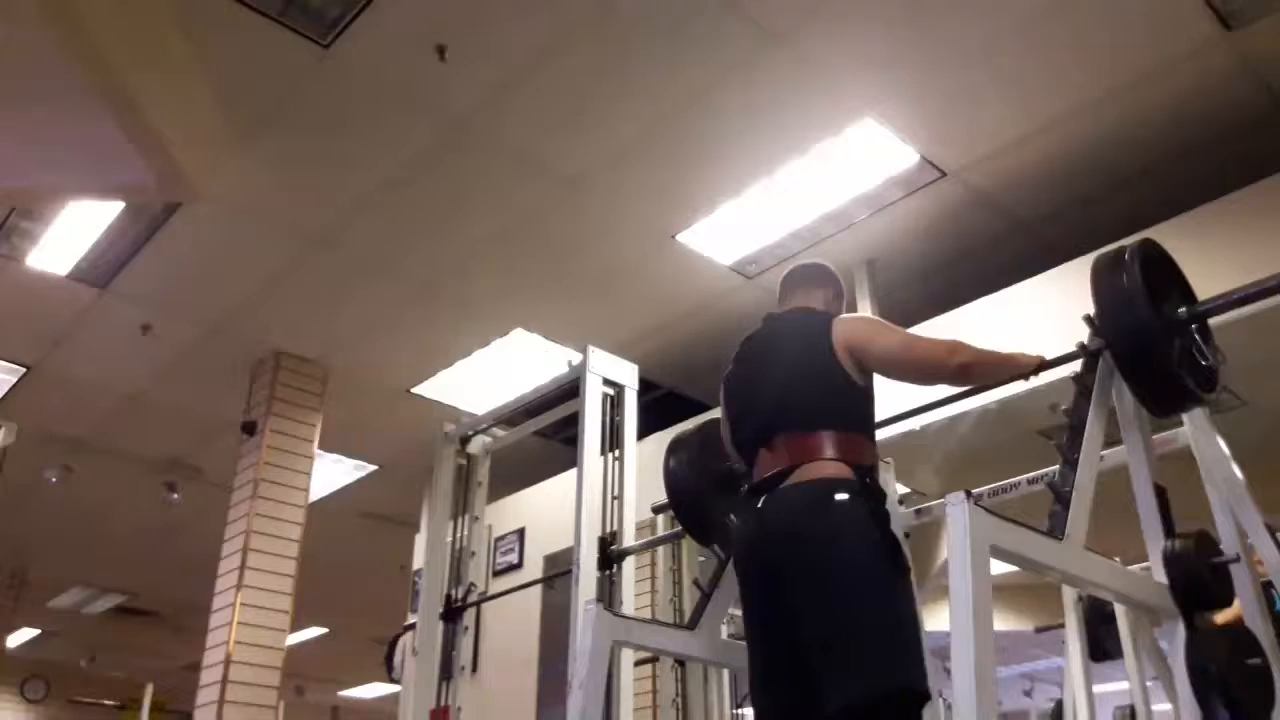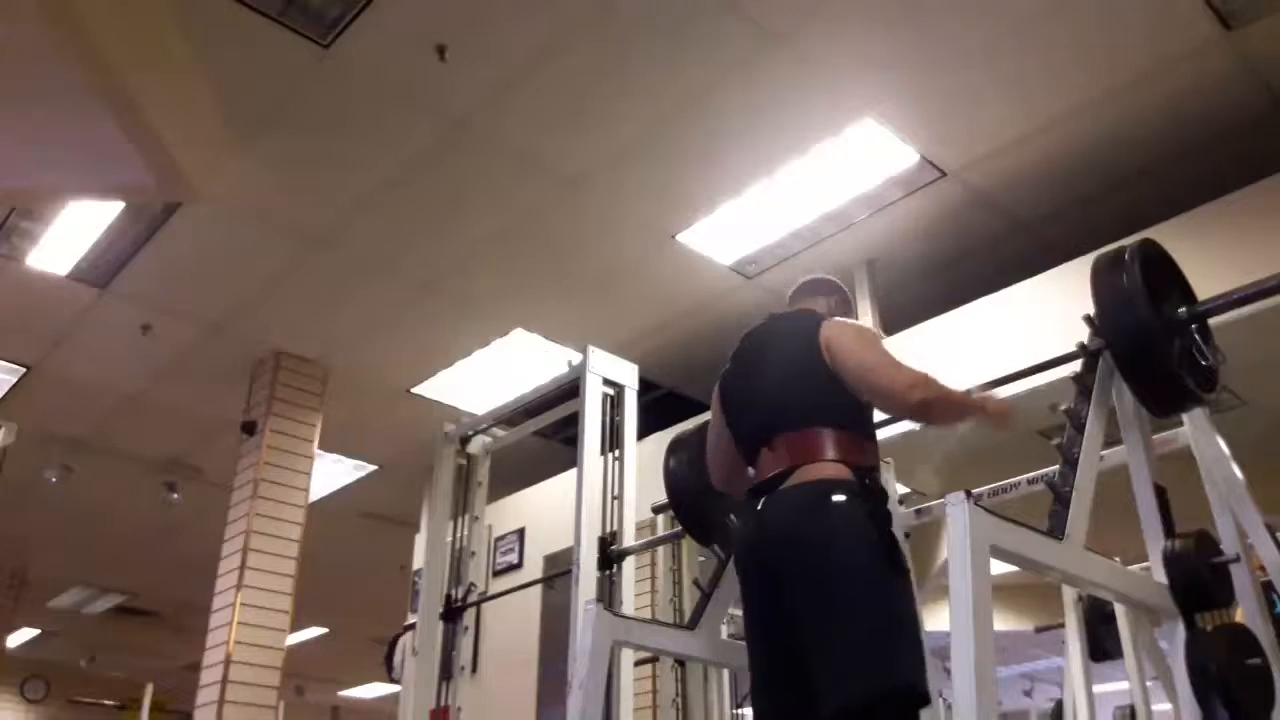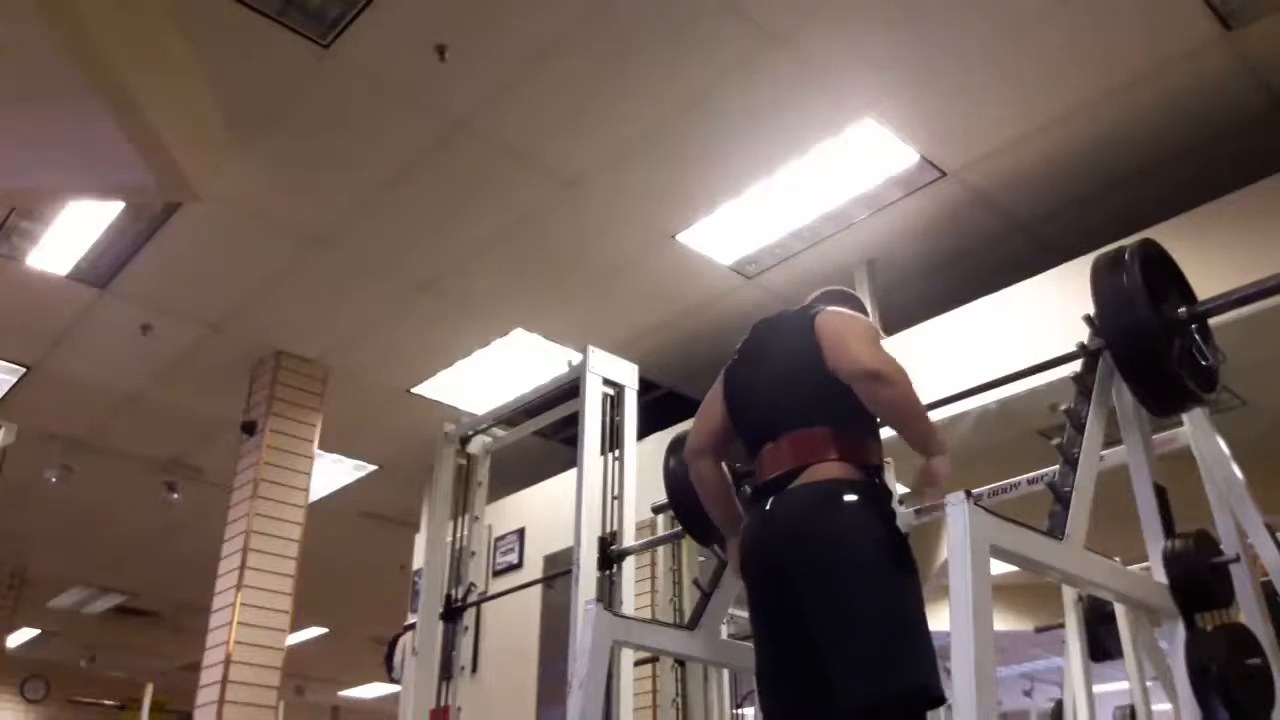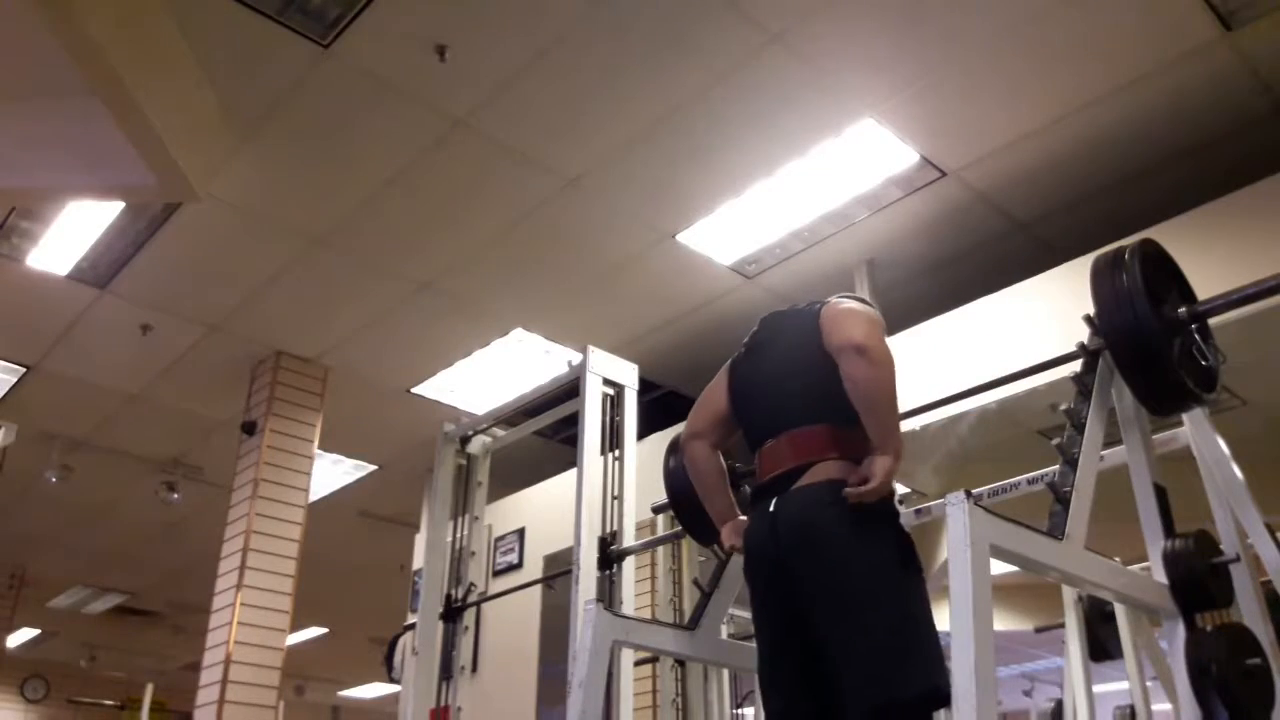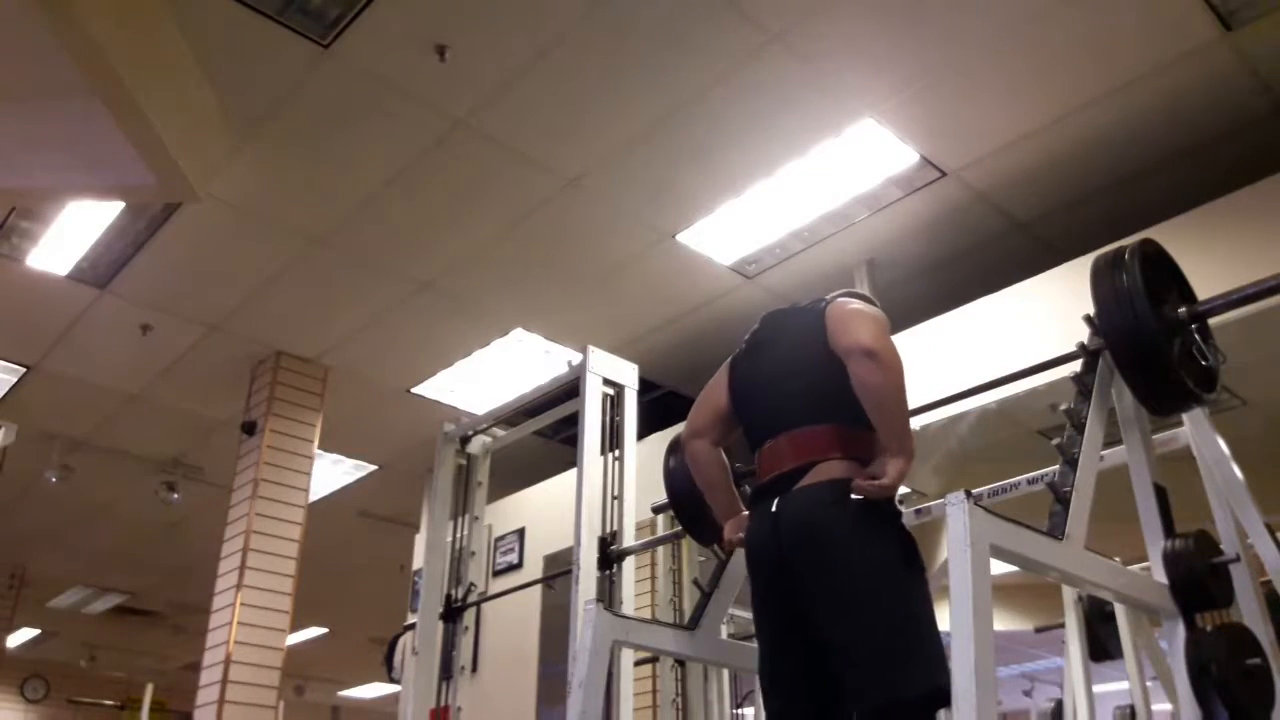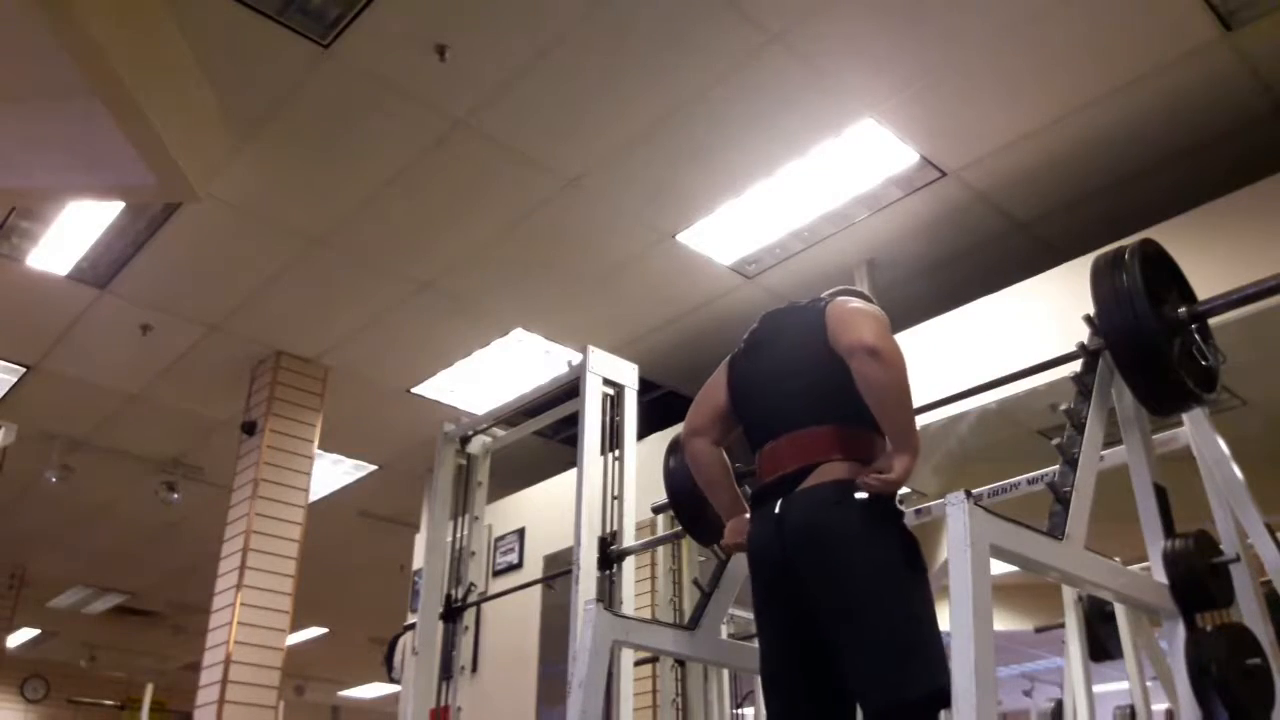
dt=0.2s
person 1, frame 1
left shoulder: (739, 368)
right shoulder: (843, 331)
right elbow: (950, 362)
right wrist: (1017, 361)
left hip: (758, 530)
right hip: (830, 513)
person 1, frame 2
left shoulder: (736, 368)
right shoulder: (835, 334)
left elbow: (721, 470)
right elbow: (912, 396)
right wrist: (980, 406)
left hip: (759, 531)
right hip: (830, 512)
person 1, frame 3
left shoulder: (744, 361)
right shoulder: (839, 322)
left elbow: (700, 453)
right elbow: (868, 370)
left wrist: (738, 532)
right wrist: (934, 450)
left hip: (768, 529)
right hip: (837, 509)
person 1, frame 4
left shoulder: (750, 356)
right shoulder: (847, 313)
left elbow: (697, 437)
right elbow: (859, 348)
left wrist: (728, 520)
right wrist: (887, 450)
left hip: (769, 528)
right hip: (836, 513)
person 1, frame 5
left shoulder: (750, 354)
right shoulder: (851, 312)
left elbow: (698, 436)
right elbow: (868, 350)
left wrist: (733, 516)
right wrist: (900, 452)
left hip: (770, 528)
right hip: (841, 510)
person 1, frame 6
left shoulder: (749, 352)
right shoulder: (850, 311)
left elbow: (698, 435)
right elbow: (870, 348)
left wrist: (736, 517)
right wrist: (905, 447)
left hip: (772, 531)
right hip: (845, 512)
